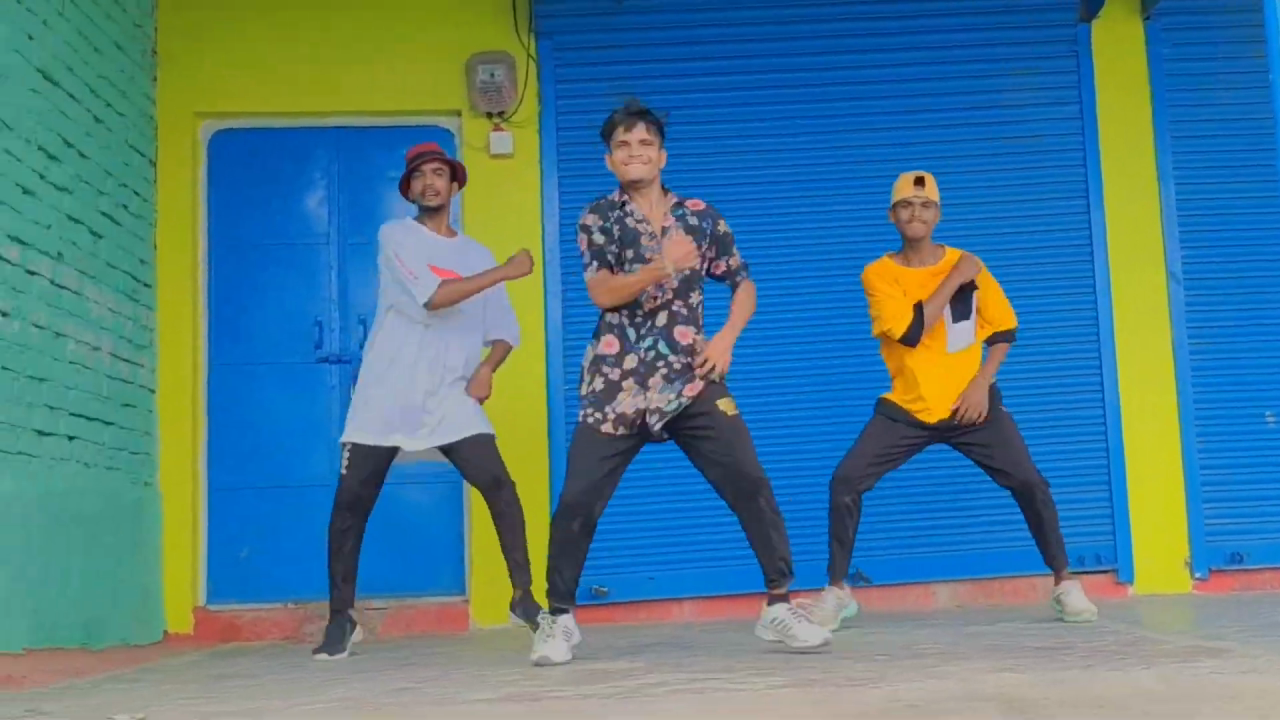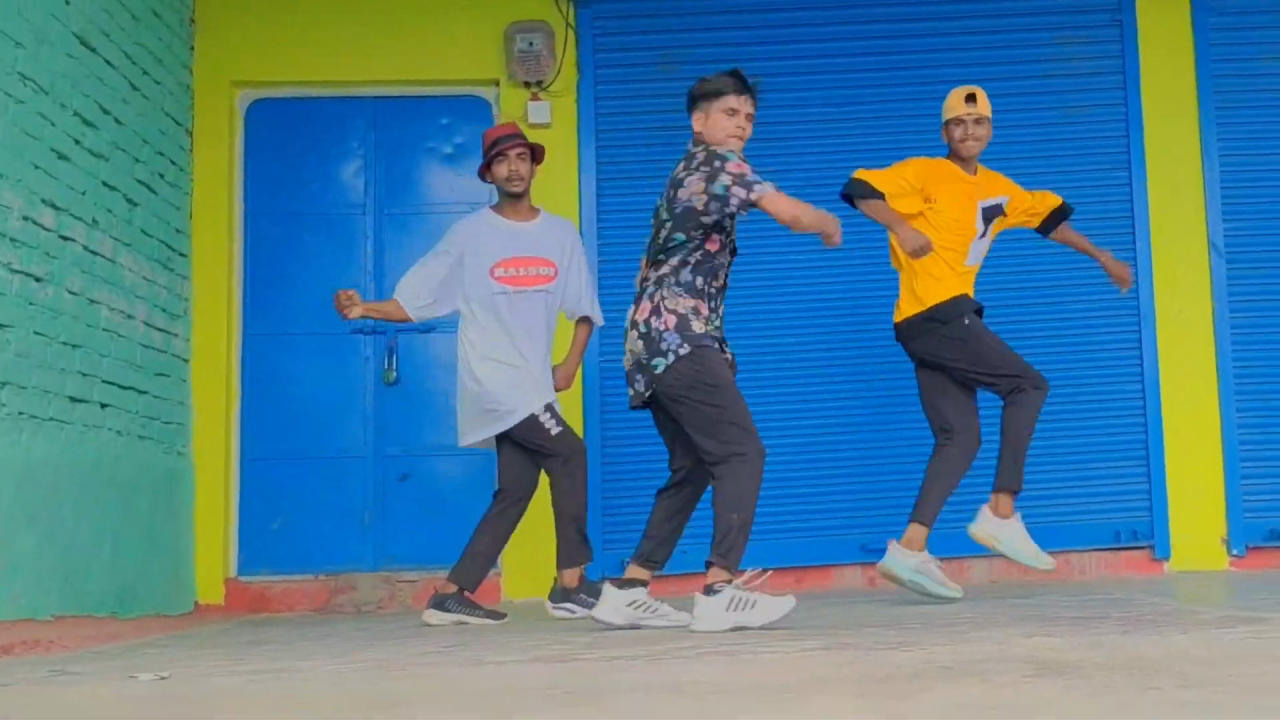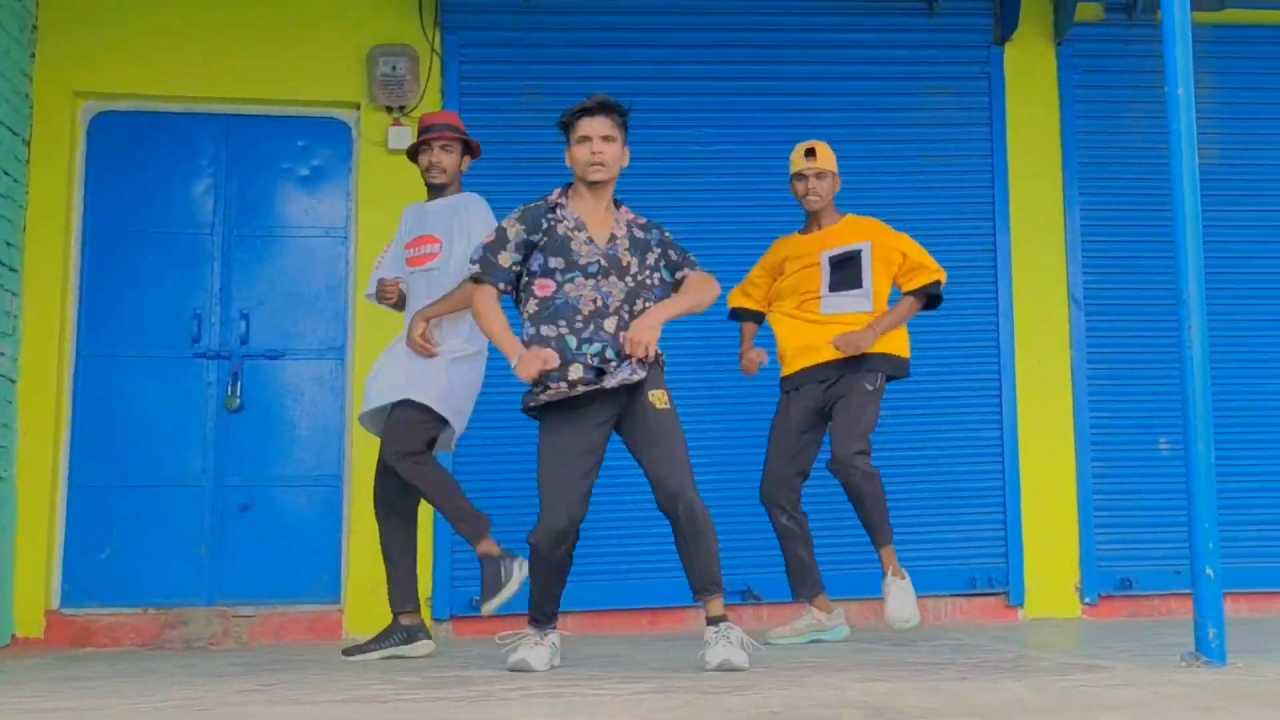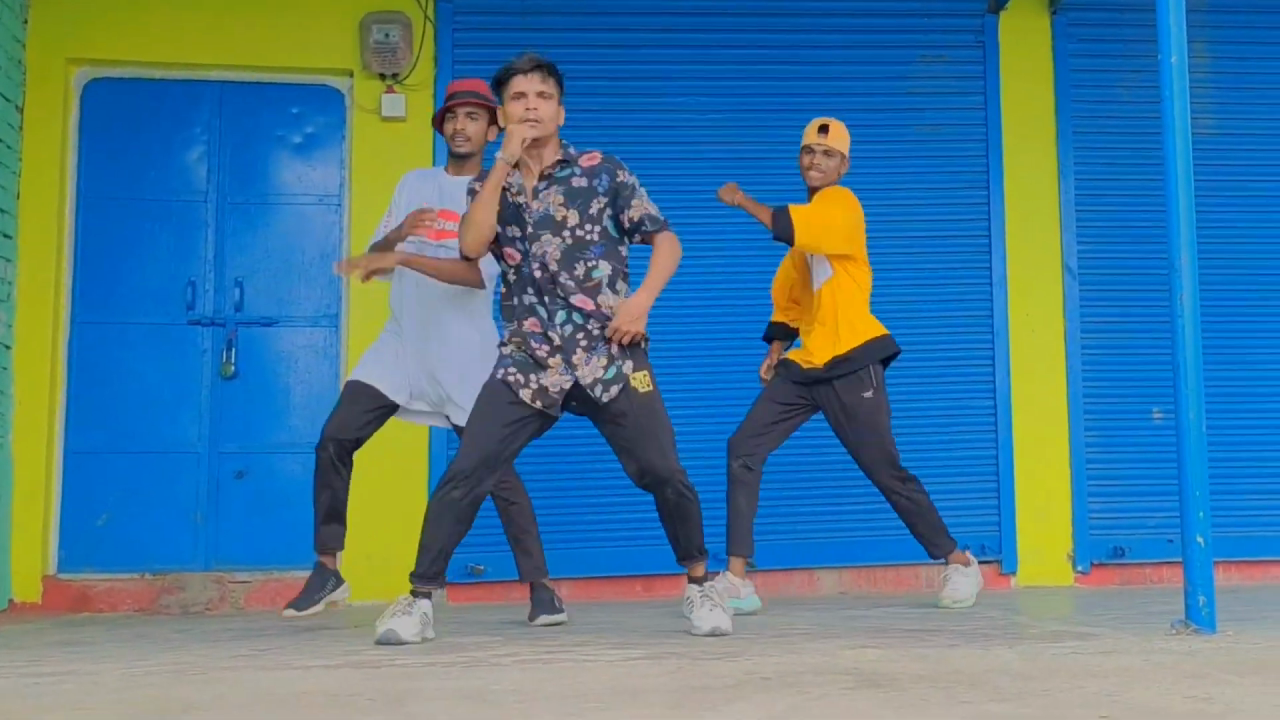
dt=0.5s
person 1, frame 1
left shoulder: (697, 216)
right shoulder: (596, 220)
left elbow: (742, 285)
right elbow: (604, 294)
left wrist: (726, 338)
right wrist: (660, 266)
left hip: (690, 381)
right hip: (618, 386)
left knee: (748, 486)
right knee: (577, 504)
left ankle: (781, 605)
right ankle: (558, 618)
person 1, frame 2
left shoulder: (696, 179)
right shoulder: (712, 165)
right elbow: (787, 211)
right wrist: (829, 225)
left hip: (661, 343)
right hip: (677, 340)
left knee: (693, 472)
right knee: (740, 456)
left ankle: (625, 590)
right ankle: (720, 591)
person 1, frame 3
left shoulder: (643, 231)
right shoulder: (530, 220)
left elbow: (705, 285)
right elbow: (480, 292)
left wrist: (657, 315)
right wrist: (516, 351)
left hip: (635, 379)
right hip: (565, 391)
left knee: (679, 492)
right knee: (559, 519)
left ankle: (719, 625)
right ankle: (540, 630)
person 1, frame 4
left shoulder: (600, 171)
right shoulder: (493, 182)
left elbow: (666, 241)
right elbow: (472, 246)
left wrist: (641, 300)
right wrist: (502, 165)
left hip: (607, 352)
right hip: (529, 357)
left knee: (662, 472)
right knee: (467, 472)
left ankle: (700, 584)
right ankle: (418, 599)
person 2, frame 1
left shoulder: (477, 248)
right shoulder: (396, 236)
left elbow: (503, 332)
right elbow: (433, 299)
left wrist: (484, 370)
right wrist: (501, 274)
left hip: (450, 397)
right hip: (387, 392)
left knee: (500, 490)
right knee: (352, 501)
left ankle: (527, 601)
right ankle: (341, 616)
person 2, frame 2
left shoulder: (562, 233)
right shoulder: (466, 234)
left elbow: (584, 308)
right elbow: (413, 302)
left wrist: (571, 363)
right wrist: (365, 309)
left hip: (532, 382)
right hip: (490, 377)
left knee: (515, 491)
right knee: (569, 453)
left ankle: (452, 594)
right ankle: (570, 582)
person 2, frame 3
left shoulder: (471, 208)
right shoulder: (412, 218)
right elbow: (386, 291)
left wrist: (427, 314)
right wrist: (388, 292)
left hip: (447, 362)
right hip: (411, 370)
left knee: (403, 458)
right knee: (389, 492)
left ankle: (495, 558)
right ankle: (406, 624)
person 2, frame 4
right shoulder: (413, 184)
left elbow: (480, 275)
right elbow: (374, 258)
left wrist: (400, 257)
right wrist: (396, 233)
left hip: (468, 357)
right hip: (400, 347)
left knee: (496, 472)
right knee: (334, 440)
left ankle: (539, 586)
right ankle: (326, 569)
person 3, frame 1
left shoulder: (966, 263)
right shoulder: (877, 273)
left elbow: (1001, 326)
right elbow: (914, 329)
left wrist: (984, 382)
right wrist: (953, 280)
left hip: (966, 404)
right hip: (905, 410)
left knee: (1030, 484)
right knee: (846, 480)
left ankle: (1063, 582)
right ankle: (837, 591)
person 3, frame 2
left shoulder: (998, 186)
right shoulder: (920, 173)
left elbow: (1050, 214)
right elbow: (859, 188)
left wrist: (1104, 258)
right wrist: (899, 227)
left hip: (944, 321)
right hip: (936, 316)
left knee: (958, 436)
right knee: (1029, 386)
left ankle: (910, 549)
right ankle: (999, 514)
person 3, frame 3
left shoulder: (870, 234)
right shoulder: (784, 250)
left elbow: (928, 281)
right elbow: (748, 300)
left wrist: (870, 328)
right wrist: (748, 334)
left hip: (861, 368)
right hip: (802, 380)
left knee: (847, 459)
right knee: (776, 489)
left ankle: (892, 569)
right ankle: (820, 611)
person 3, frame 4
left shoulder: (840, 202)
right shoulder: (802, 219)
left elbow: (790, 228)
left wrist: (742, 201)
right wrist: (774, 352)
left hip: (852, 362)
right hip: (804, 368)
left knee: (884, 471)
right knee: (742, 452)
left ankle: (956, 562)
right ankle: (736, 581)
